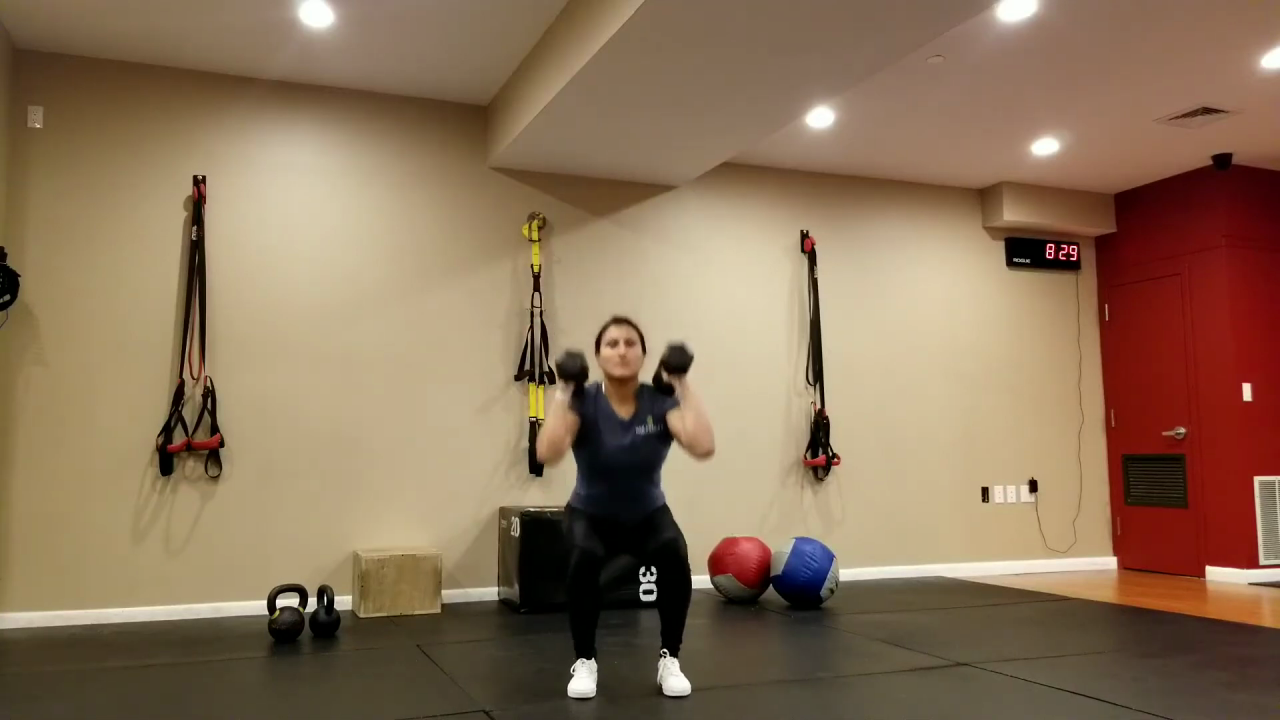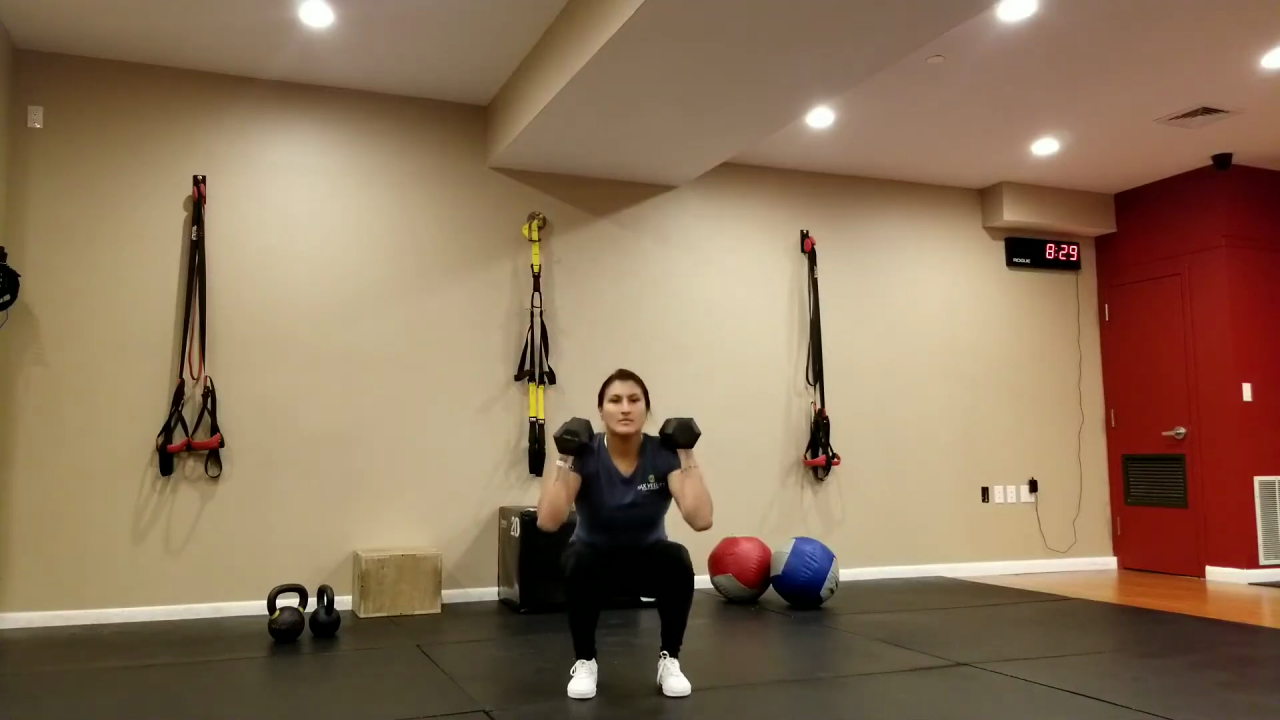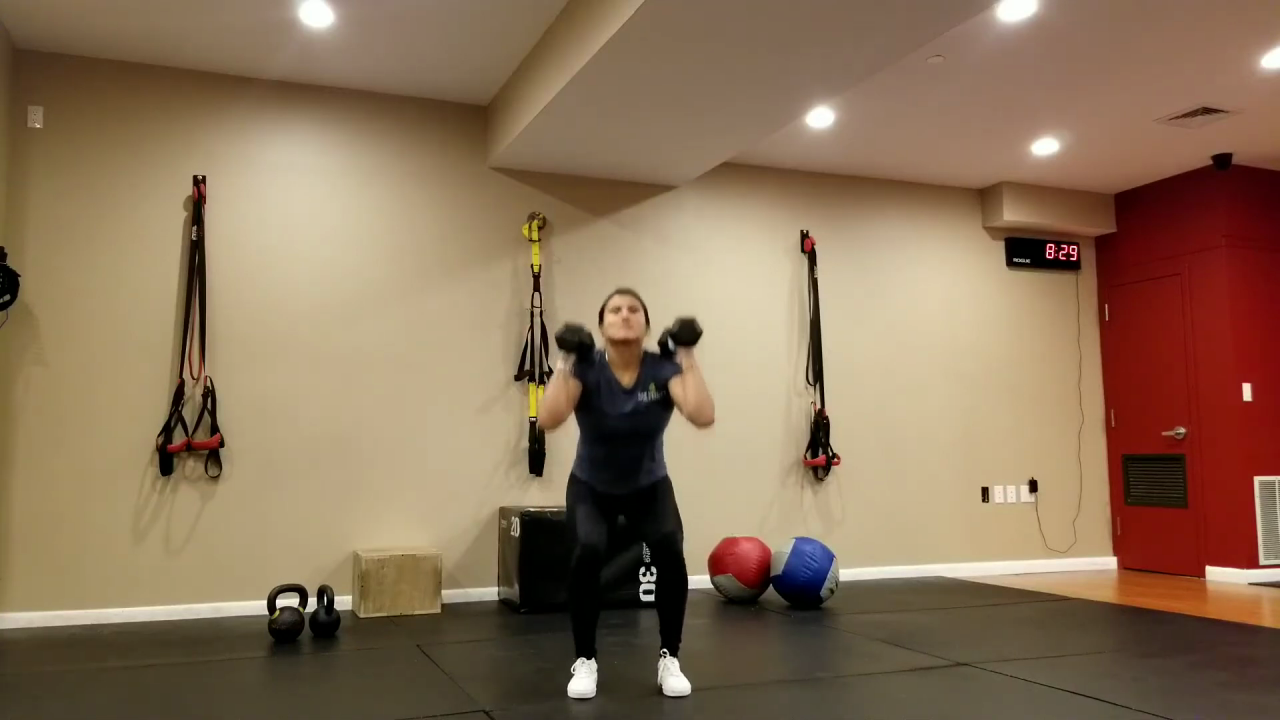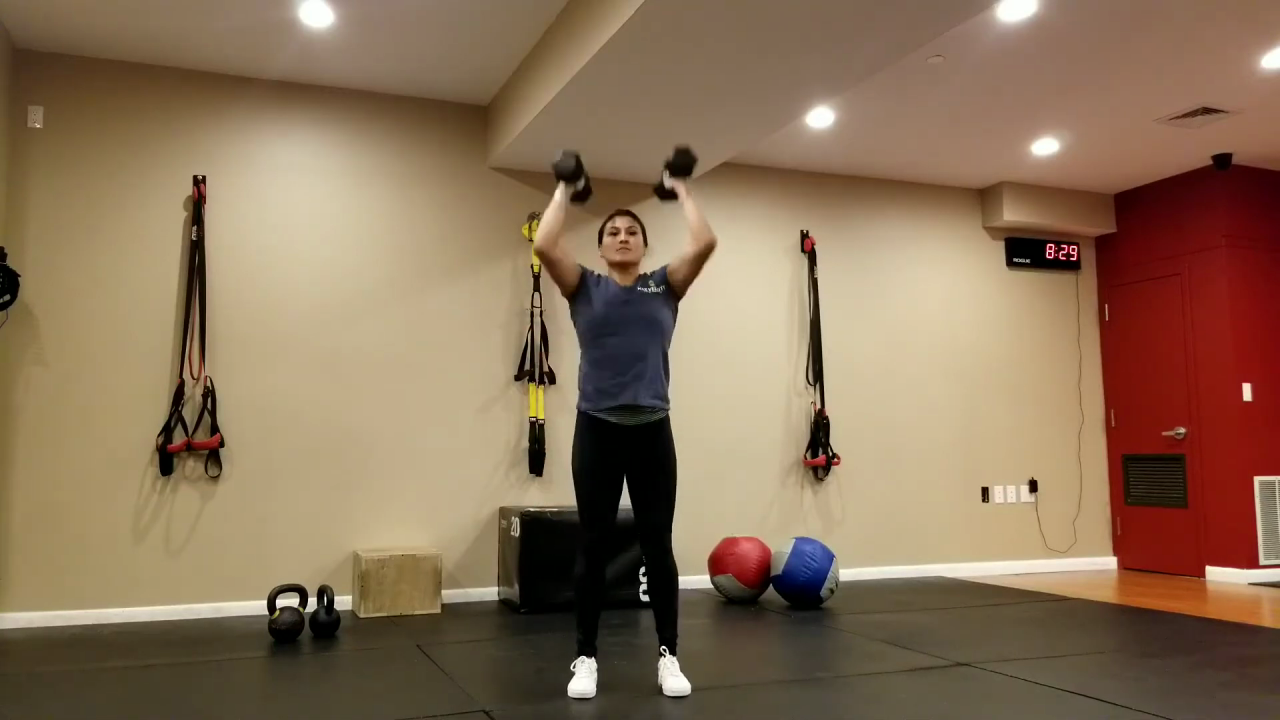
dt=0.3s
person 1, frame 1
left shoulder: (662, 402)
right shoulder: (581, 402)
left elbow: (704, 447)
right elbow: (547, 453)
left wrist: (683, 388)
right wrist: (562, 393)
left hip: (647, 515)
right hip: (590, 515)
left knee: (673, 554)
right knee: (585, 558)
left ankle: (669, 658)
right ankle: (585, 661)
person 1, frame 2
left shoulder: (665, 456)
right shoulder: (585, 456)
left elbow: (702, 520)
right elbow: (548, 521)
left wrist: (688, 457)
right wrist: (564, 460)
left hip: (646, 555)
right hip: (595, 553)
left knee: (677, 562)
right knee: (581, 563)
left ankle: (669, 660)
right ankle: (584, 662)
person 1, frame 3
left shoulder: (664, 368)
right shoulder: (587, 369)
left elbow: (704, 416)
right elbow: (547, 420)
left wrist: (687, 359)
right wrist: (566, 362)
left hip: (649, 487)
right hip: (592, 487)
left knee: (670, 552)
right knee: (588, 552)
left ankle: (669, 658)
right ankle: (585, 660)
person 1, frame 4
left shoulder: (662, 286)
right shoulder: (586, 287)
left elbow: (705, 244)
right elbow: (545, 246)
left wrist: (683, 193)
right wrist: (564, 193)
left hip: (651, 427)
right hip: (596, 427)
left knee: (658, 543)
right knee: (593, 544)
left ankle: (668, 656)
right ankle: (585, 658)
